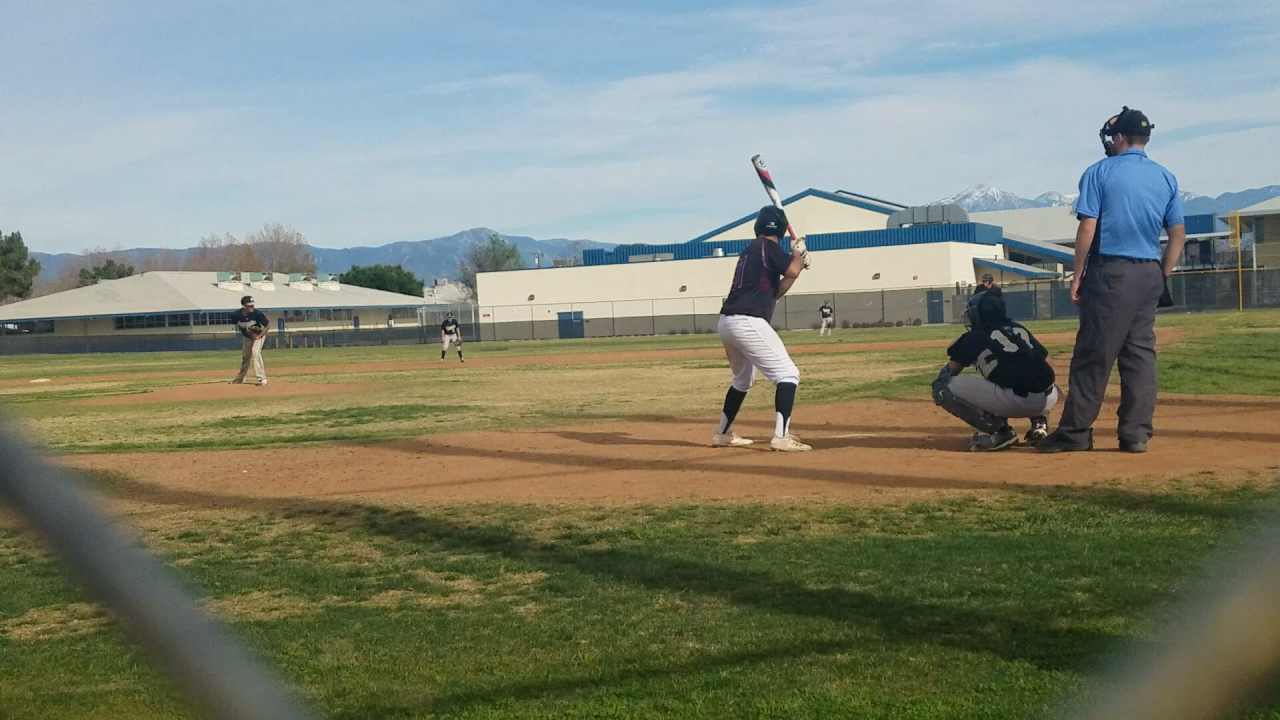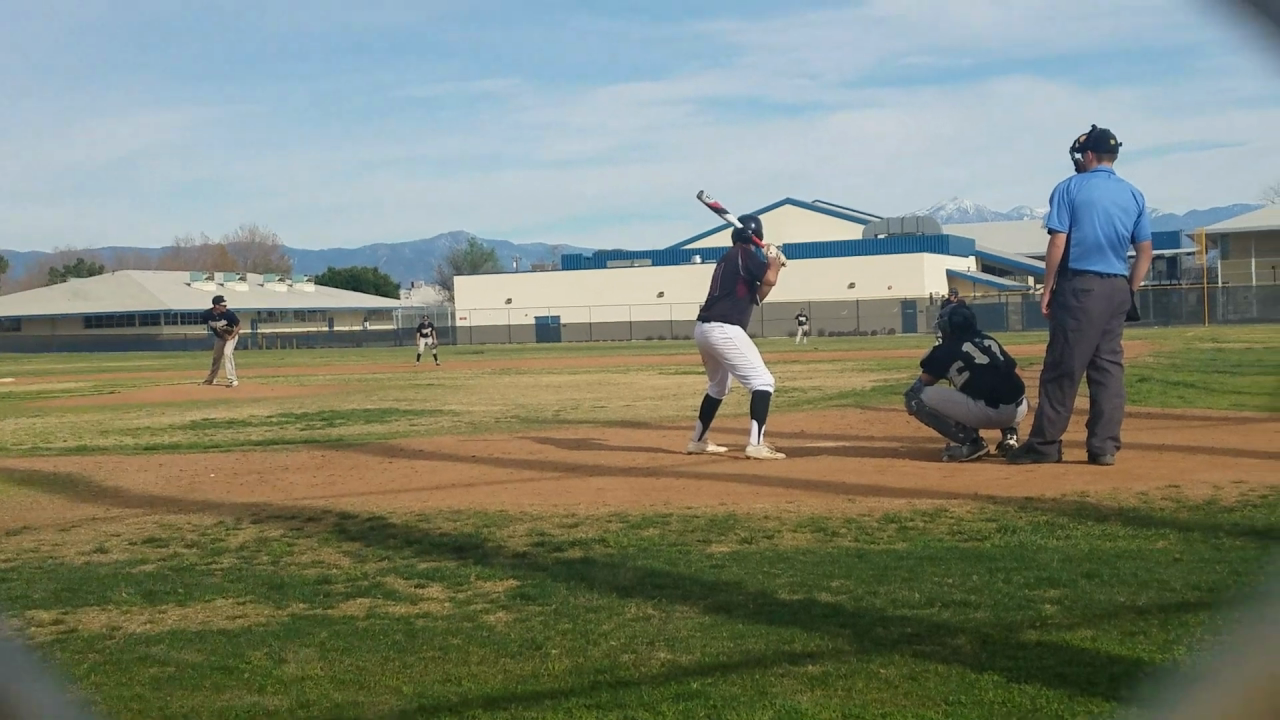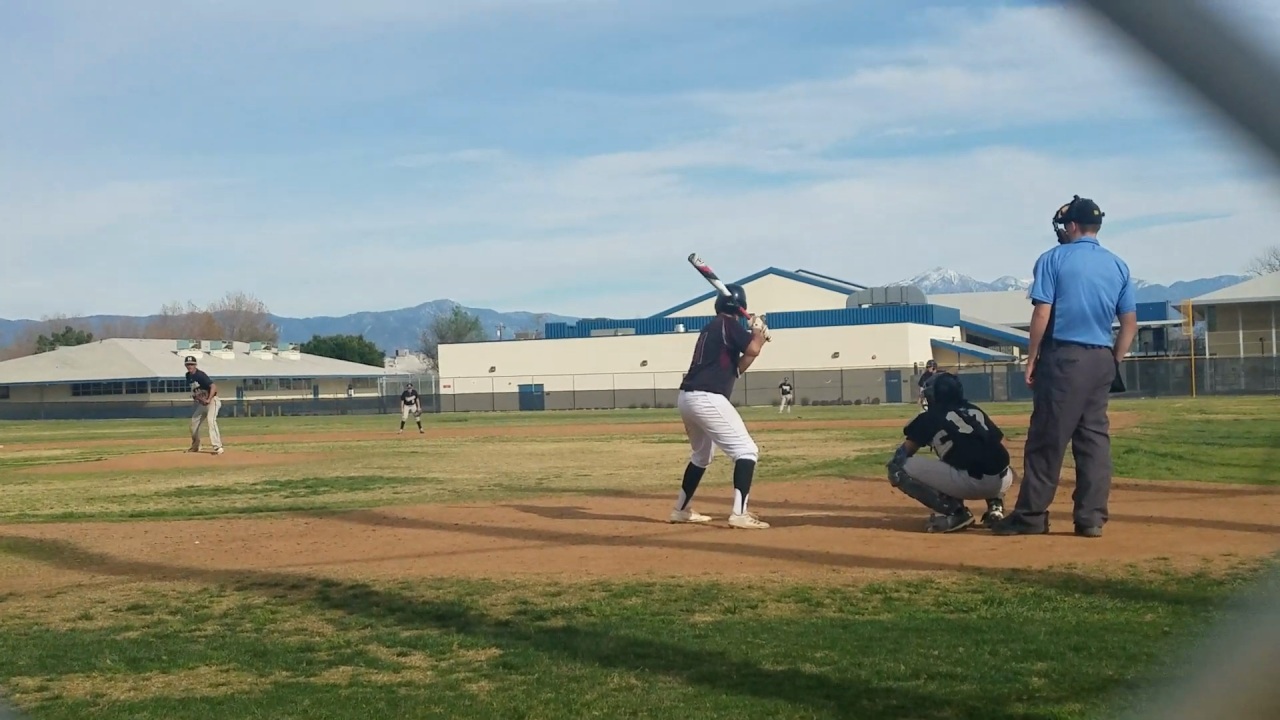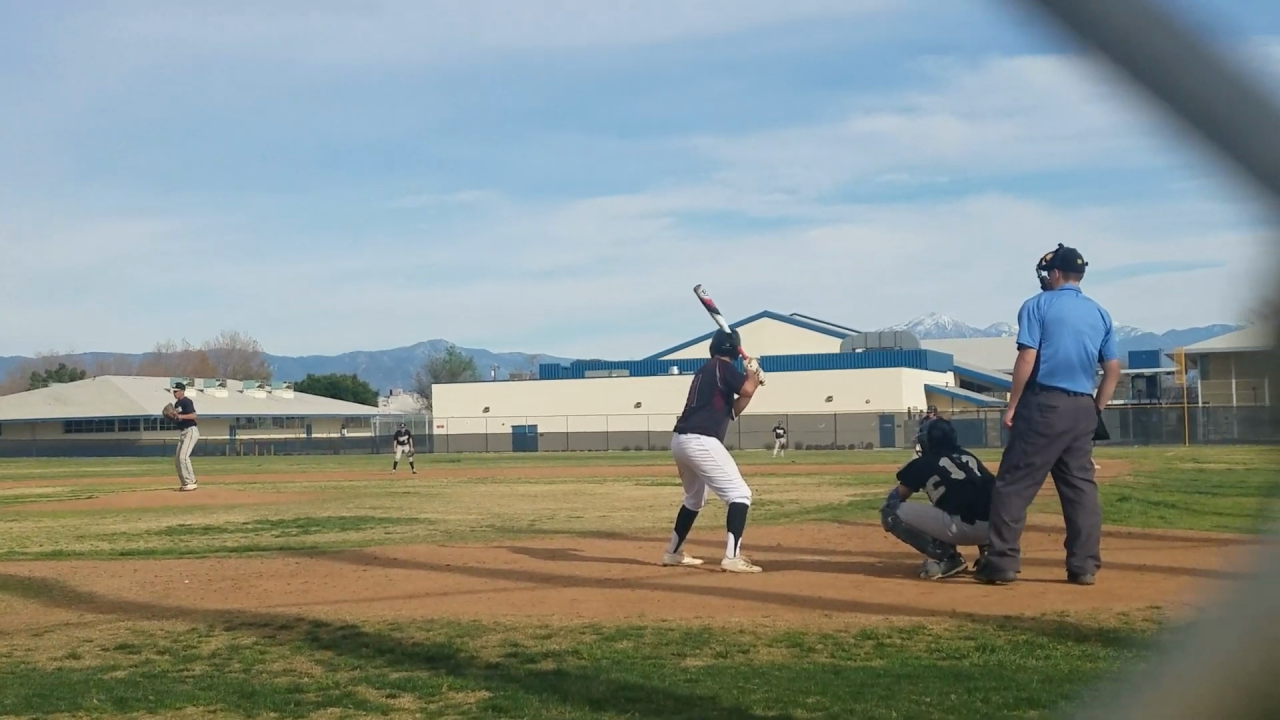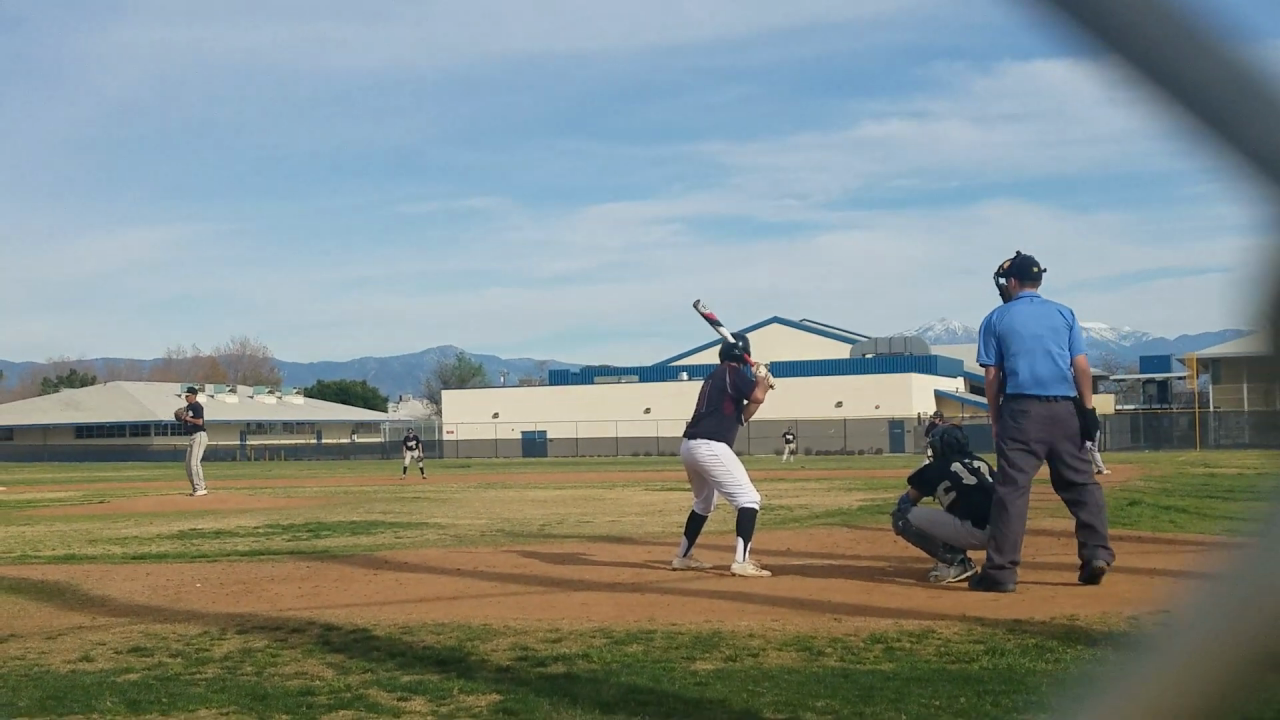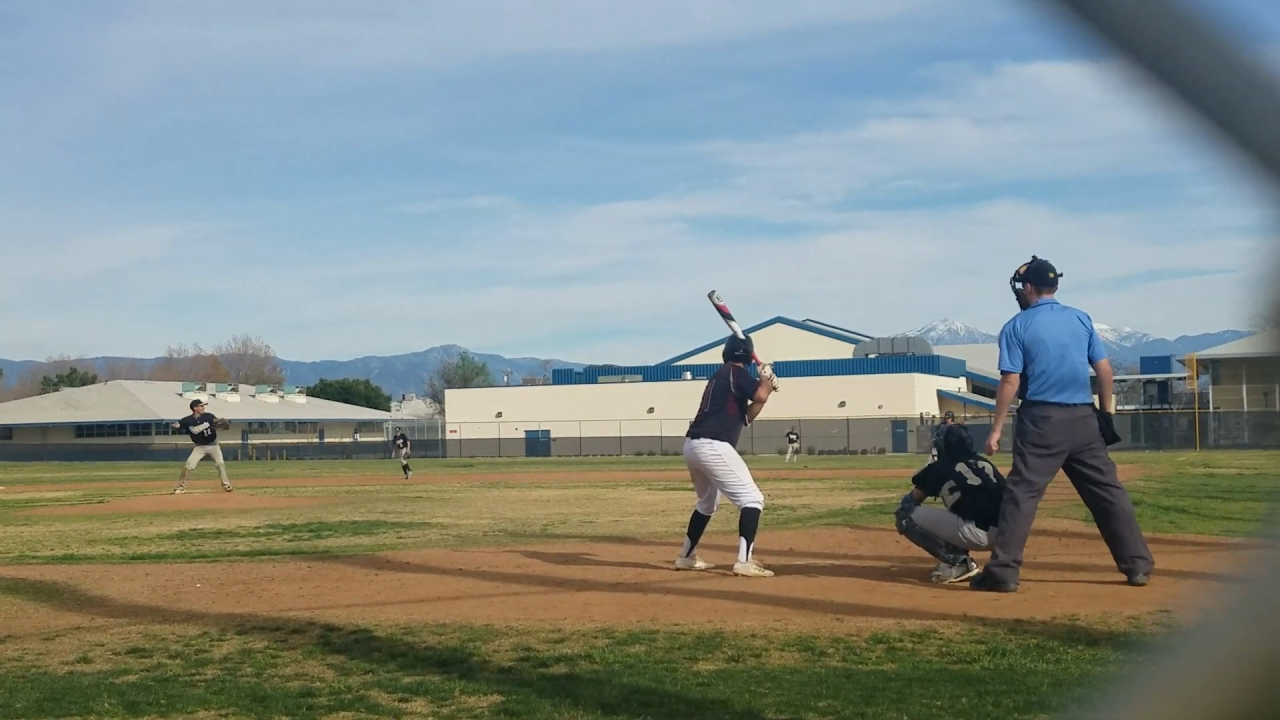
dt=0.5s
person 1, frame 1
left shoulder: (1100, 172)
right shoulder: (1166, 178)
left elbow: (1087, 229)
right elbow: (1178, 236)
left wrist: (1077, 275)
right wrist: (1162, 277)
left hip: (1110, 272)
right hip: (1149, 273)
left knee: (1093, 354)
right knee: (1140, 353)
left ankle: (1075, 433)
right ankle: (1136, 433)
person 1, frame 2
left shoulder: (1070, 188)
right shoulder: (1134, 195)
left elbow: (1058, 244)
right elbow: (1145, 251)
left wrist: (1047, 289)
right wrist: (1129, 292)
left hip: (1079, 286)
right hip: (1117, 288)
left knee: (1063, 366)
right knee: (1109, 367)
left ankle: (1044, 444)
right ankle: (1105, 445)
person 1, frame 3
left shoulder: (1053, 259)
right shoulder: (1118, 266)
left elbow: (1042, 314)
right elbow: (1129, 323)
left wrist: (1032, 359)
right wrist: (1113, 362)
left hip: (1063, 358)
right hip: (1101, 360)
left knee: (1047, 438)
right knee: (1095, 438)
left ankle: (1031, 515)
right ankle: (1092, 517)
person 1, frame 4
left shoulder: (1038, 305)
right shoulder: (1100, 313)
left elbow: (1027, 360)
right elbow: (1113, 370)
left wrist: (1013, 404)
right wrist: (1095, 410)
left hip: (1044, 404)
right hip: (1082, 407)
left knee: (1015, 482)
right knee: (1081, 486)
left ankle: (1002, 560)
right ankle: (1084, 564)
person 1, frame 5
left shoulder: (996, 319)
right shoulder: (1064, 314)
left elbow: (990, 376)
right elbow: (1081, 366)
left wrist: (996, 417)
right wrist: (1087, 408)
left hip: (1020, 411)
right hip: (1064, 410)
left knee: (1011, 490)
right knee: (1081, 483)
left ankle: (1000, 572)
right ankle: (1097, 553)
person 1, frame 6
left shoulder: (1016, 326)
right shoulder: (1082, 319)
left elbow: (1012, 382)
right elbow: (1104, 370)
left wrist: (997, 428)
right wrist: (1105, 414)
left hip: (1041, 419)
right hip: (1083, 417)
left knee: (1022, 493)
right knee: (1107, 490)
left ankle: (1002, 571)
right ankle: (1137, 564)
person 2, frame 1
left shoulder: (750, 250)
right shoulder: (767, 247)
left elbow: (775, 292)
right elbow: (792, 272)
left wrist: (798, 263)
right wrist: (798, 253)
left hip: (728, 322)
right hip: (748, 323)
left knee: (742, 379)
right knee: (787, 373)
left ankle: (723, 434)
right ankle: (781, 436)
person 2, frame 2
left shoulder: (727, 258)
right shoulder: (744, 255)
left elbow: (756, 297)
right elbow: (770, 280)
left wrist: (774, 264)
right wrist: (772, 260)
left hip: (705, 329)
right hip: (724, 330)
left knee: (718, 386)
right knee: (763, 381)
left ankle: (698, 441)
right ankle: (756, 444)
person 2, frame 3
left shoulder: (711, 328)
right shoulder: (728, 324)
left elbow: (736, 369)
right elbow: (753, 350)
left wrist: (758, 339)
right wrist: (758, 332)
left hip: (688, 398)
right hip: (707, 399)
left knee: (701, 455)
right knee: (746, 450)
left ankle: (681, 509)
right ankle: (739, 513)
person 2, frame 4
left shoulder: (705, 370)
right shoulder: (722, 367)
left elbow: (732, 411)
right elbow: (746, 389)
left wrist: (754, 383)
right wrist: (752, 373)
left hip: (682, 440)
right hip: (700, 441)
left knee: (694, 498)
right knee: (739, 493)
left ankle: (673, 553)
right ankle: (732, 557)
person 2, frame 5
left shoulder: (715, 376)
right shoulder: (732, 372)
left elbow: (742, 416)
right elbow: (758, 397)
left wrist: (761, 386)
right wrist: (761, 379)
left hip: (690, 446)
right hip: (710, 447)
left knee: (704, 503)
right knee: (749, 499)
left ankle: (683, 557)
right ankle: (741, 562)
person 2, frame 6
left shoulder: (719, 376)
right shoulder: (736, 372)
left elbow: (746, 416)
right elbow: (760, 396)
left wrist: (766, 388)
right wrist: (766, 379)
left hip: (693, 446)
right hip: (713, 447)
left knee: (707, 503)
right knee: (751, 498)
left ankle: (686, 557)
right ankle: (744, 561)
person 3, frame 1
left shoulder: (973, 337)
right shoulder: (1019, 329)
left elbow: (948, 373)
right elbow: (1046, 365)
left hip: (1013, 400)
left knee: (942, 387)
left ankle: (997, 430)
right ankle: (1039, 422)
person 3, frame 2
left shoulder: (945, 349)
right shoulder: (989, 341)
left elbow: (922, 385)
right elbow: (1015, 374)
left hip: (985, 412)
right hip: (1018, 410)
left knee: (914, 397)
left ankle: (969, 441)
right ankle: (1009, 434)
person 3, frame 3
left shoulder: (930, 417)
right shoulder: (976, 411)
left elbow: (903, 454)
right elbow: (999, 447)
left hip: (969, 483)
right hip: (1003, 481)
left knee: (897, 468)
left ankle: (953, 511)
right ankle: (995, 505)
person 3, frame 4
left shoulder: (923, 463)
right shoulder: (969, 457)
left elbow: (896, 498)
right elbow: (991, 489)
left hip: (961, 528)
left knee: (890, 512)
left ankle: (946, 557)
right ankle: (987, 551)
person 3, frame 5
left shoulder: (935, 468)
right shoulder: (980, 463)
left elbow: (905, 503)
left hip: (974, 533)
left knee: (901, 516)
left ankle: (955, 562)
person 3, frame 6
left shoulder: (939, 468)
right shoulder: (985, 464)
left elbow: (909, 502)
left hip: (978, 534)
left knee: (905, 515)
left ankle: (957, 562)
